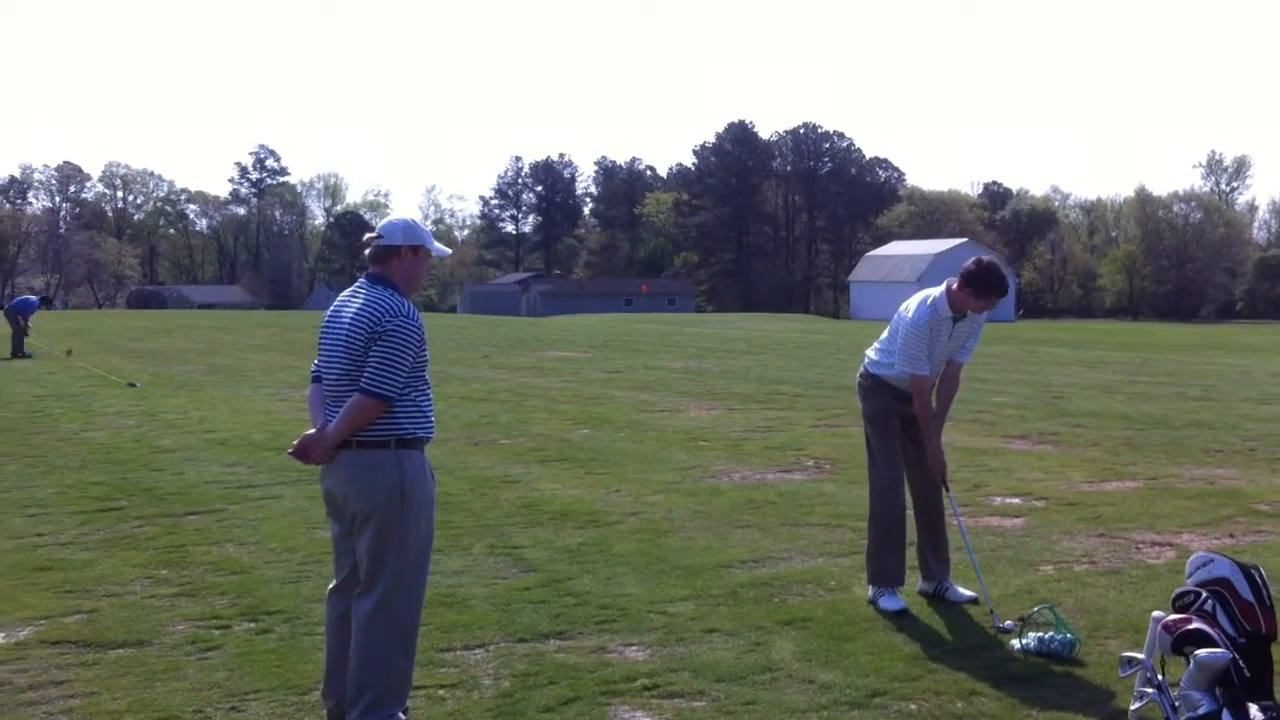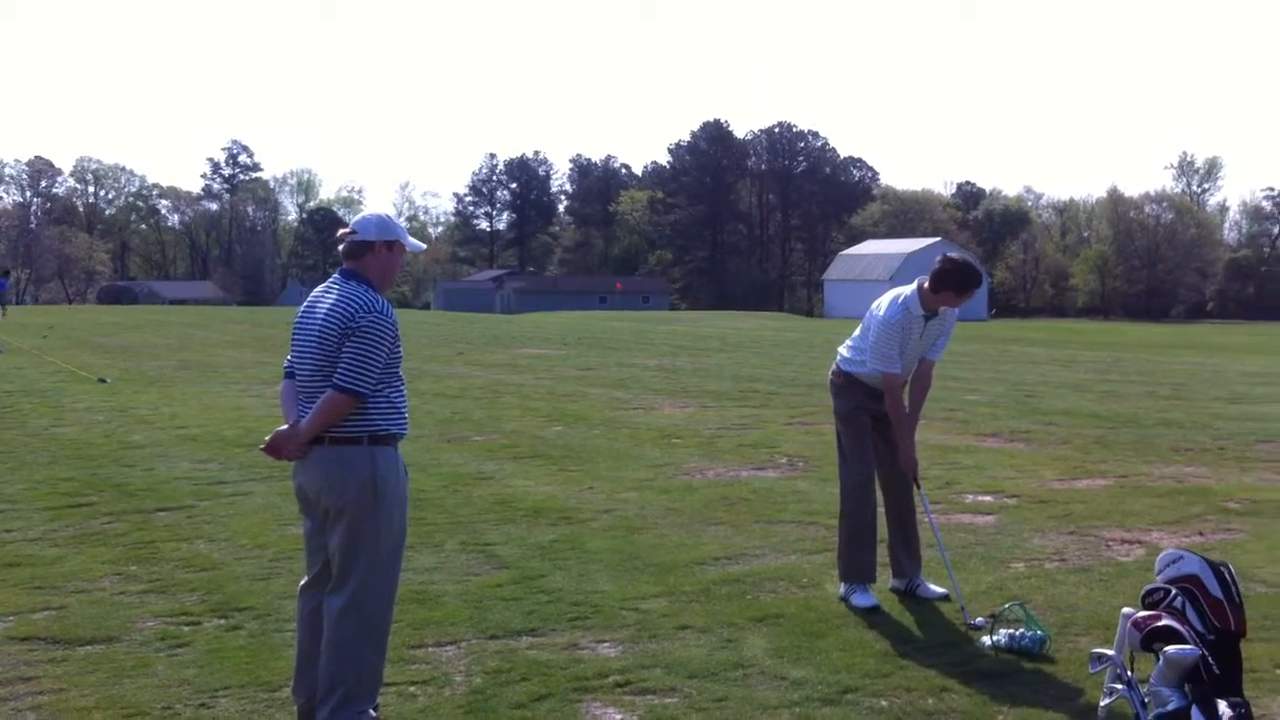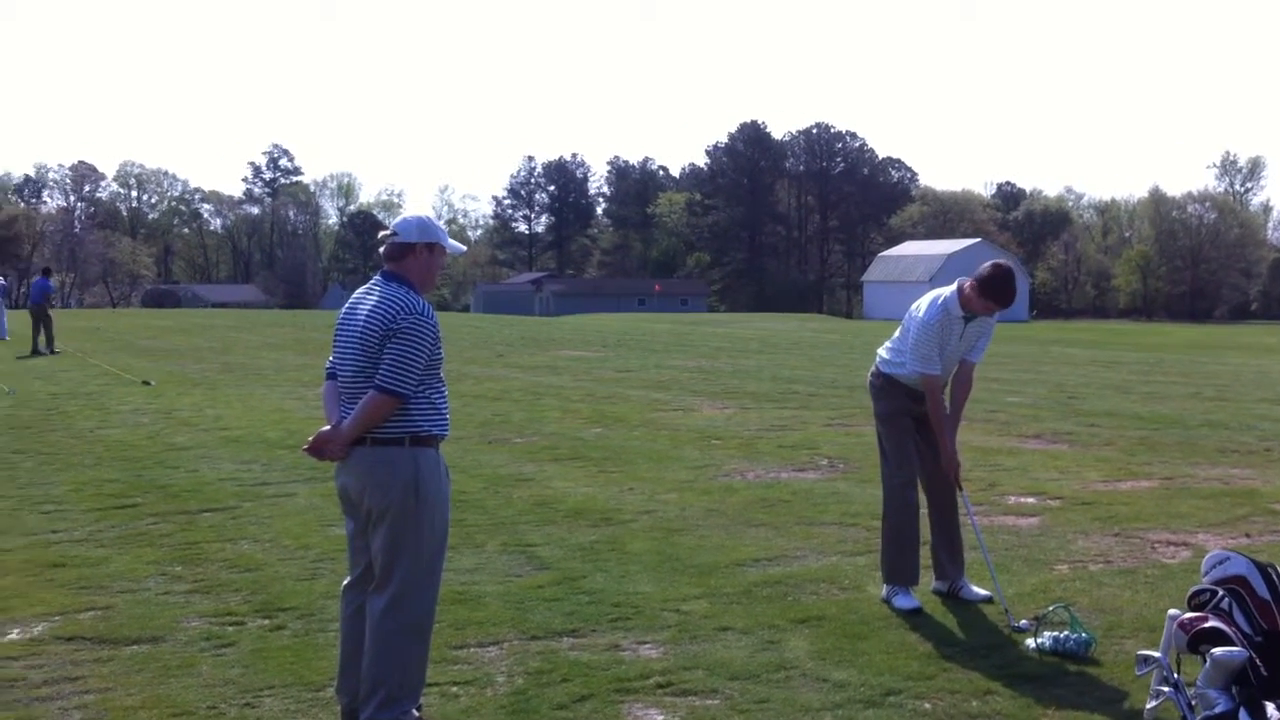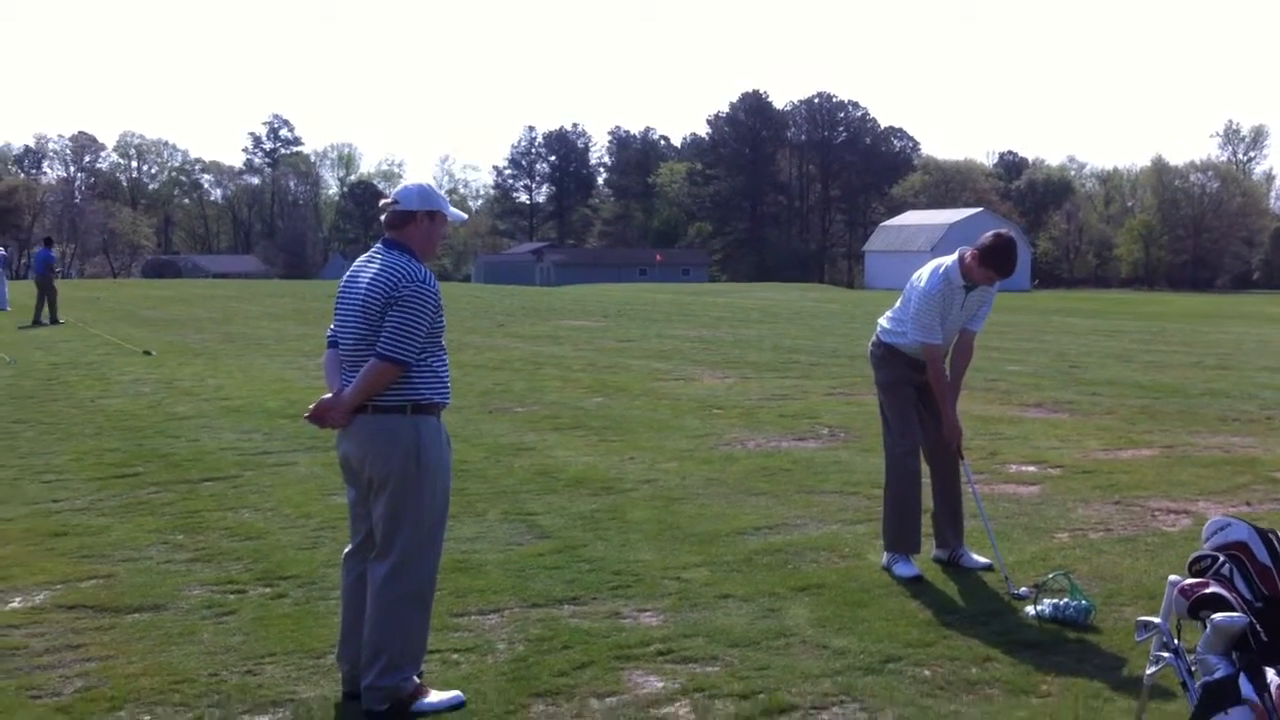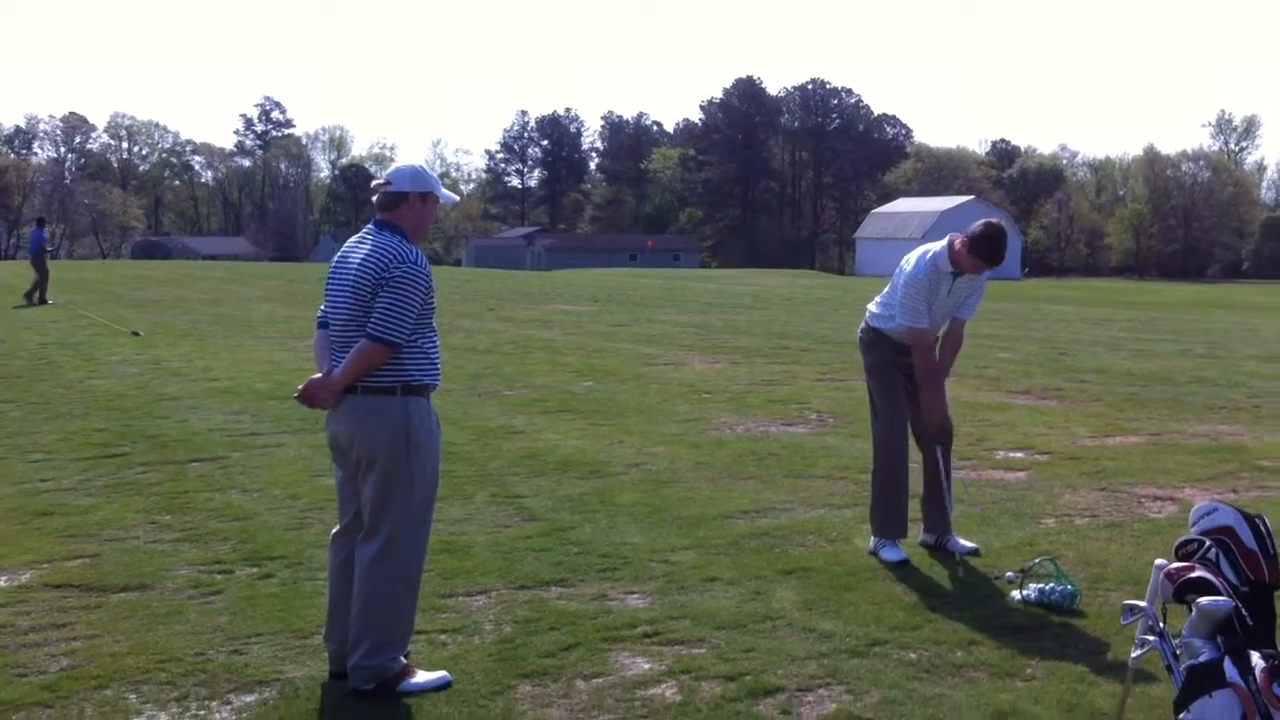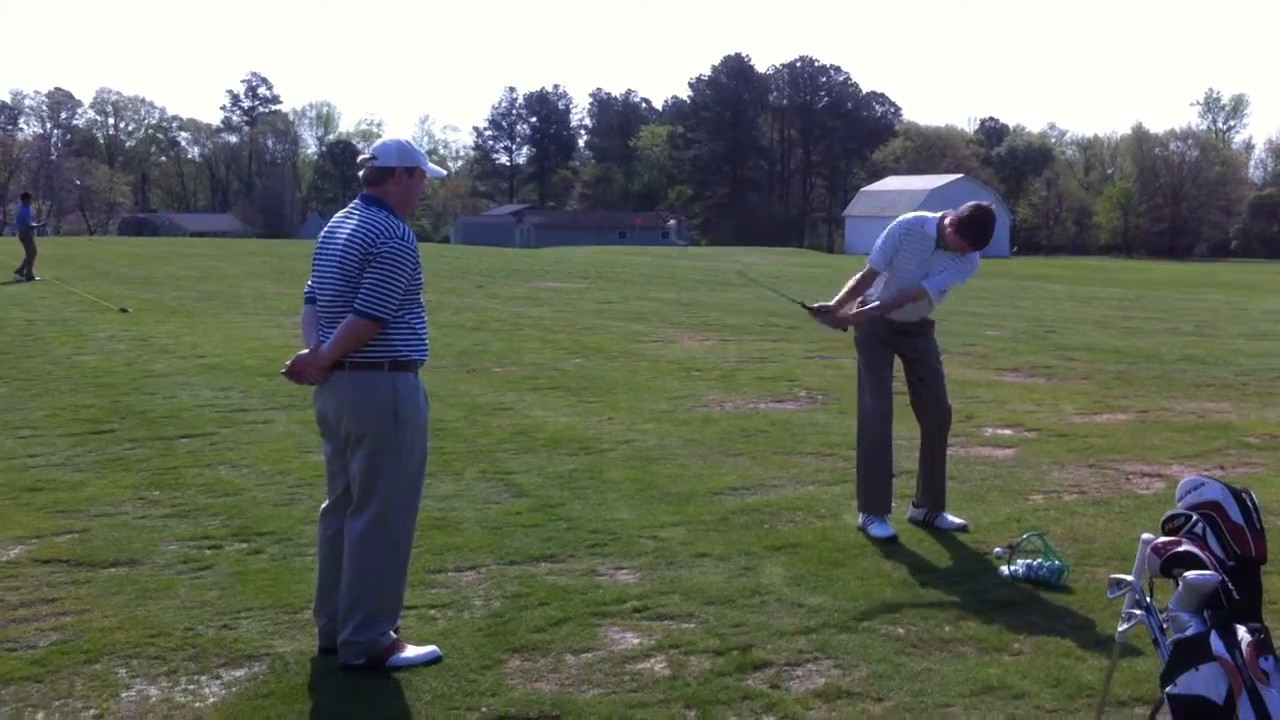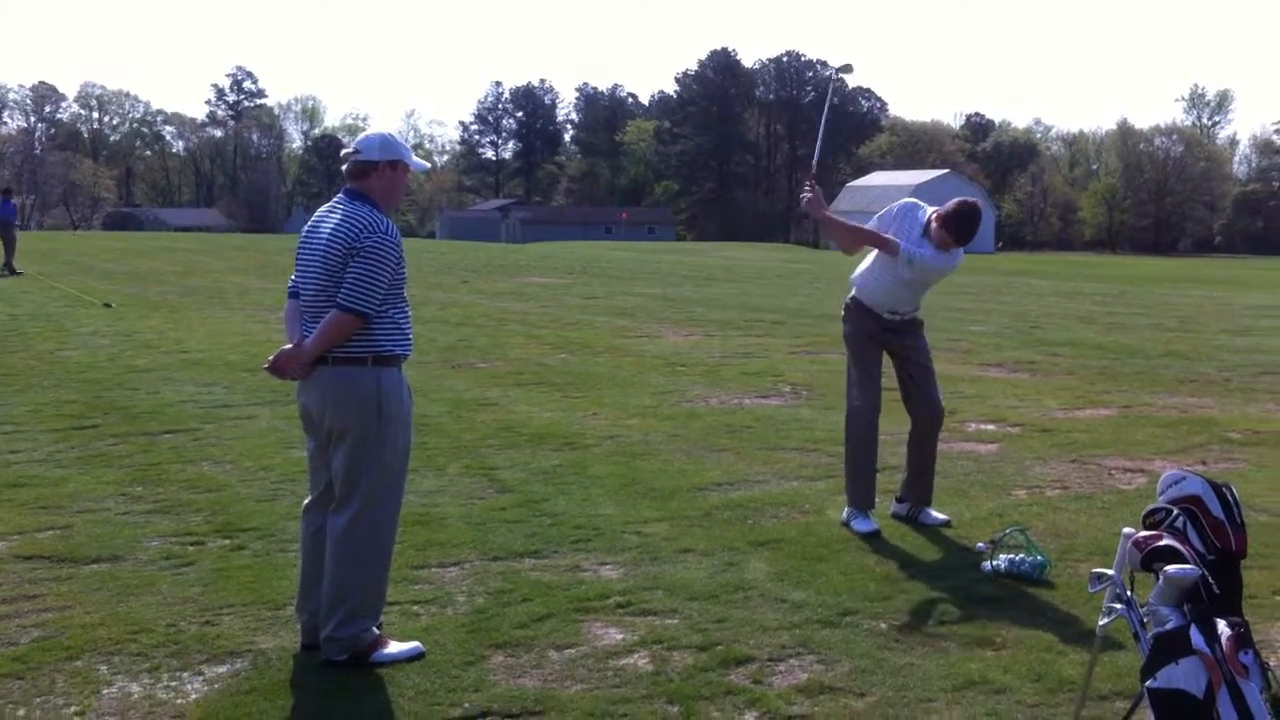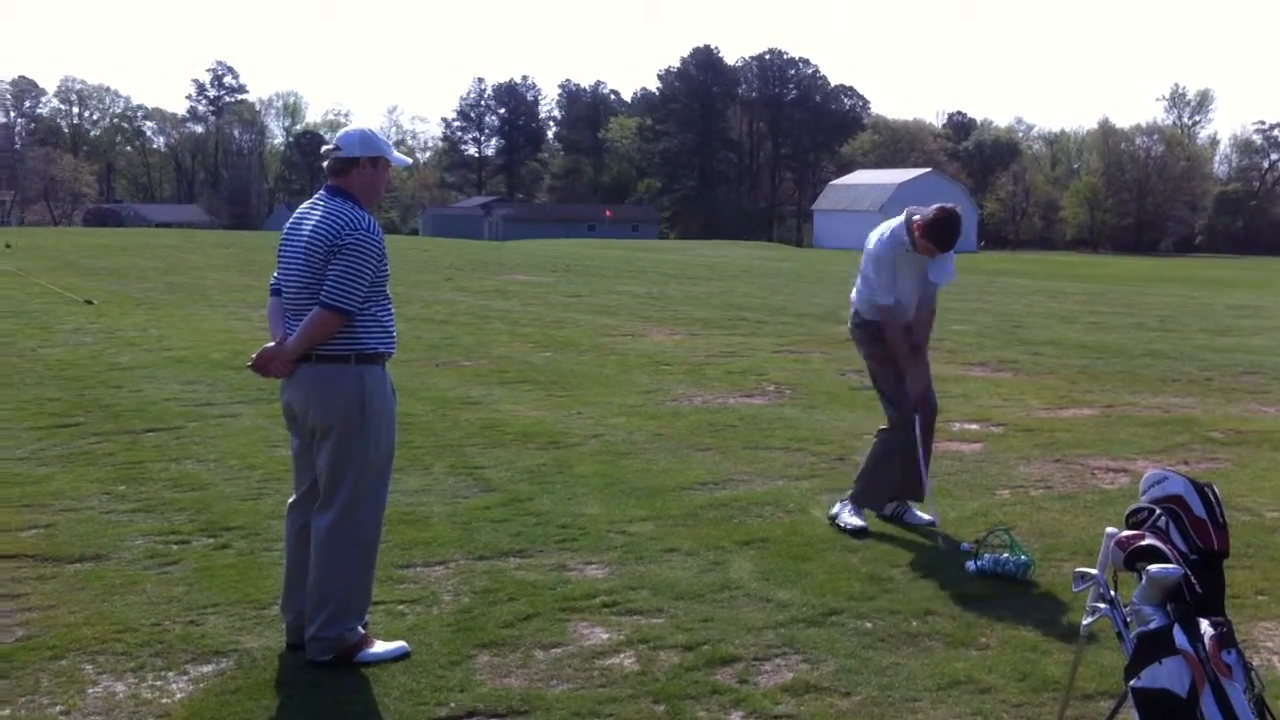
dt=0.3s
person 1, frame 1
left shoulder: (341, 305)
right shoulder: (399, 315)
left elbow: (320, 380)
right elbow: (374, 397)
left wrist: (322, 436)
right wrist: (327, 440)
left hip: (343, 466)
right hip: (389, 466)
left knee: (350, 587)
right knee: (389, 595)
person 1, frame 2
left shoulder: (315, 300)
right shoulder: (374, 311)
left elbow: (292, 376)
right elbow: (348, 393)
left wrist: (294, 431)
right wrist: (299, 436)
left hip: (316, 462)
right hip: (362, 463)
left knee: (321, 585)
right knee: (360, 592)
person 1, frame 3
left shoulder: (356, 302)
right shoulder: (414, 312)
left elbow: (335, 377)
right elbow: (388, 394)
left wrist: (337, 432)
right wrist: (342, 438)
left hip: (358, 464)
right hip: (404, 464)
left knee: (364, 585)
right knee: (403, 594)
person 1, frame 4
left shoulder: (358, 270)
right shoulder: (416, 280)
left elbow: (336, 345)
right elbow: (390, 362)
left wrist: (338, 400)
right wrist: (343, 406)
left hip: (360, 432)
right hip: (406, 432)
left knee: (365, 553)
right knee: (404, 562)
left ankle: (358, 672)
person 1, frame 5
left shoulder: (349, 250)
right shoulder: (407, 261)
left elbow: (326, 325)
right elbow: (380, 342)
left wrist: (328, 380)
right wrist: (332, 385)
left hip: (349, 412)
right hip: (394, 414)
left knee: (354, 533)
right knee: (392, 542)
left ankle: (345, 652)
right ankle: (376, 666)
person 1, frame 6
left shoulder: (336, 226)
right shoulder: (394, 236)
left elbow: (313, 302)
right elbow: (368, 318)
left wrist: (315, 357)
right wrist: (319, 361)
left hip: (337, 387)
right hip: (383, 389)
left knee: (342, 508)
right knee: (381, 516)
left ankle: (334, 627)
right ankle: (367, 641)
person 1, frame 7
left shoulder: (319, 220)
right shoulder: (378, 230)
left elbow: (296, 297)
right elbow: (351, 313)
left wrist: (299, 352)
right wrist: (302, 355)
left hip: (320, 382)
right hip: (367, 383)
left knee: (326, 504)
right knee: (364, 512)
left ankle: (317, 623)
right ankle: (350, 637)
person 1, frame 8
left shoulder: (301, 217)
right shoulder: (360, 227)
left elbow: (279, 293)
right elbow: (333, 310)
left wrist: (281, 348)
right wrist: (286, 354)
left hip: (304, 381)
right hip: (350, 382)
left knee: (309, 503)
right knee: (348, 510)
left ankle: (303, 623)
right ankle: (334, 636)
person 2, frame 1
left shoulder: (975, 317)
right shoulder: (919, 315)
left elbow: (950, 377)
right elbow: (920, 389)
left wrist: (936, 438)
right wrist: (932, 447)
left hip: (916, 392)
right hip: (882, 389)
left knee: (929, 485)
right knee: (888, 484)
left ankle: (935, 577)
right ankle: (882, 584)
person 2, frame 2
left shoulder: (946, 315)
right shoulder: (891, 314)
left elbow: (922, 374)
right elbow: (891, 388)
left wrist: (909, 437)
right wrist: (904, 446)
left hip: (886, 390)
right hip: (853, 387)
left knee: (900, 482)
right knee: (859, 482)
left ankle: (906, 574)
right ankle: (854, 581)
person 2, frame 3
left shoulder: (986, 317)
right shoulder: (930, 315)
left elbow: (963, 376)
right elbow: (932, 389)
left wrist: (950, 437)
right wrist: (946, 448)
left hip: (928, 391)
right hip: (893, 387)
left knee: (942, 482)
right knee: (902, 483)
left ankle: (949, 576)
right ankle: (897, 583)
person 2, frame 4
left shoulder: (987, 286)
right shoulder: (932, 284)
left elbow: (964, 345)
right elbow: (934, 359)
left wrist: (951, 406)
right wrist: (948, 416)
left hip: (929, 360)
right hip: (894, 357)
left knee: (945, 451)
right knee: (905, 451)
left ankle: (949, 545)
right ankle: (897, 551)
person 2, frame 5
left shoulder: (977, 276)
right shoulder: (922, 267)
left elbow: (954, 334)
right elbow: (916, 340)
left wrist: (936, 394)
right wrist: (926, 401)
left hip: (924, 347)
right hip: (883, 342)
left knee: (939, 434)
right knee: (892, 436)
left ankle: (936, 529)
right ankle: (884, 535)
person 2, frame 6
left shoulder: (968, 261)
right shoulder: (908, 226)
left elbow: (909, 297)
right elbow: (869, 275)
left wrist: (856, 317)
right wrist: (837, 306)
left hip: (915, 326)
right hip: (867, 320)
left knee: (937, 414)
right knee: (876, 415)
left ankle: (928, 506)
right ankle: (872, 511)
person 2, frame 7
left shoulder: (950, 257)
right shoulder: (906, 210)
left elbow: (877, 242)
right elbow: (852, 244)
left wrist: (824, 214)
right wrist: (823, 214)
left hip: (905, 324)
right hip: (864, 316)
left knee: (929, 411)
right knee: (863, 409)
left ankle: (912, 499)
right ankle: (857, 506)
person 2, frame 8
left shoulder: (940, 246)
right shoulder: (882, 246)
left elbow: (927, 304)
right elbow: (885, 311)
left wrist: (917, 362)
right wrist: (908, 369)
left hip: (909, 326)
right hip: (875, 328)
left knee: (925, 411)
right knee: (904, 415)
left ankle: (895, 499)
right ankle: (852, 502)
